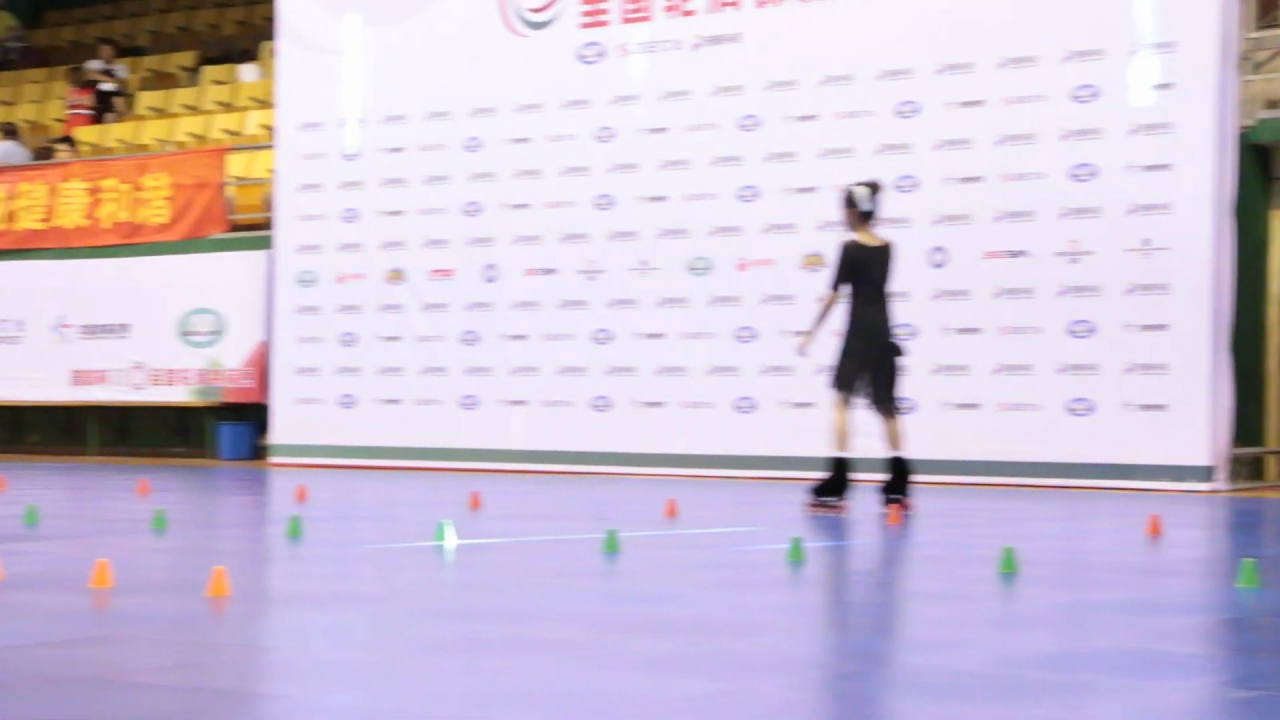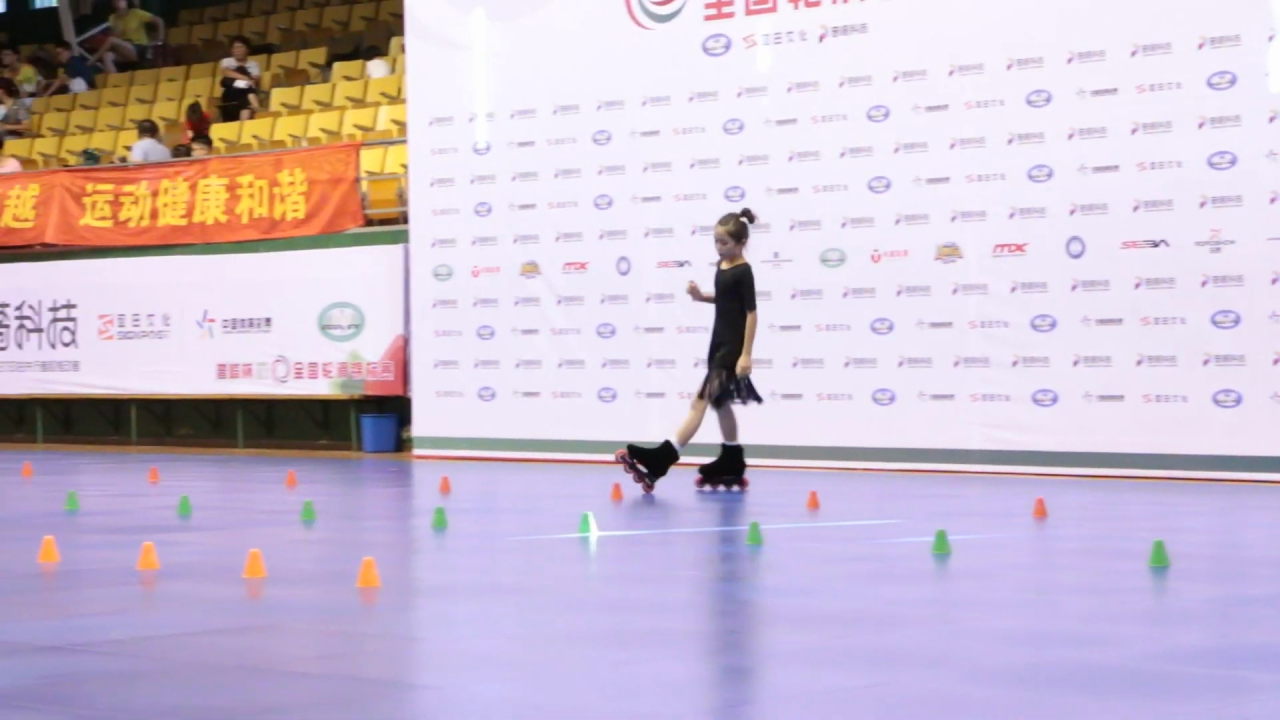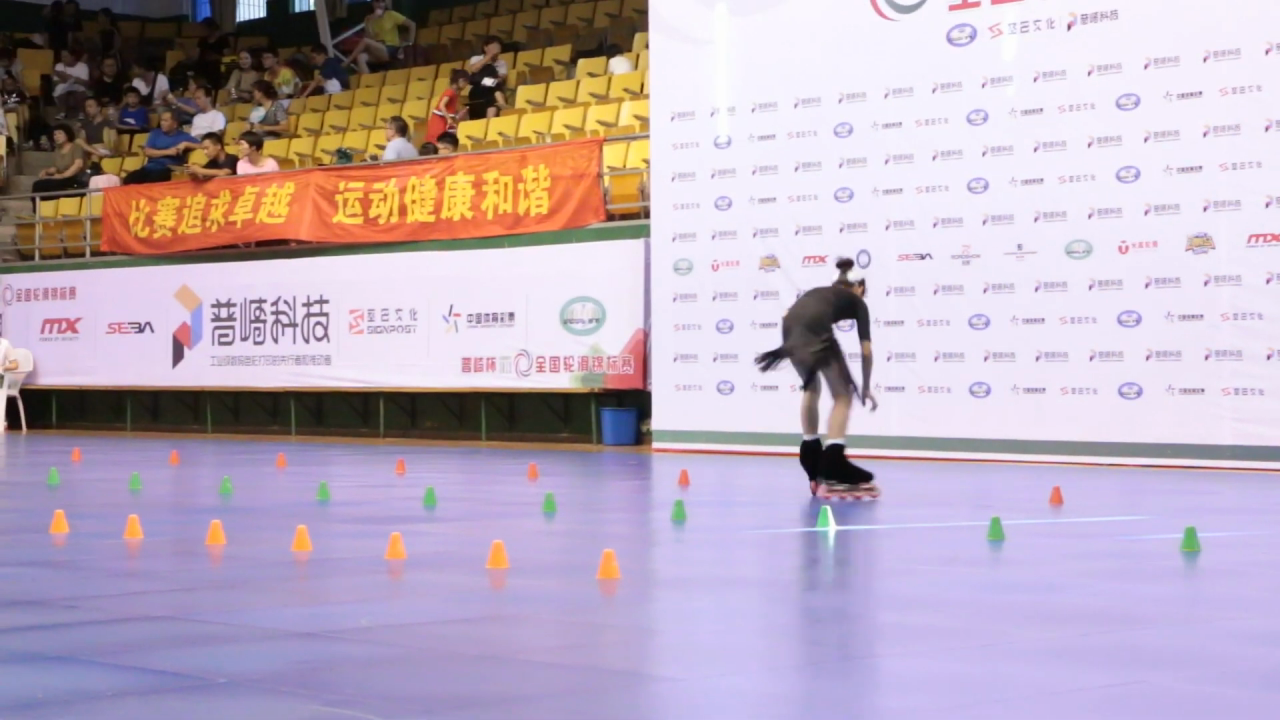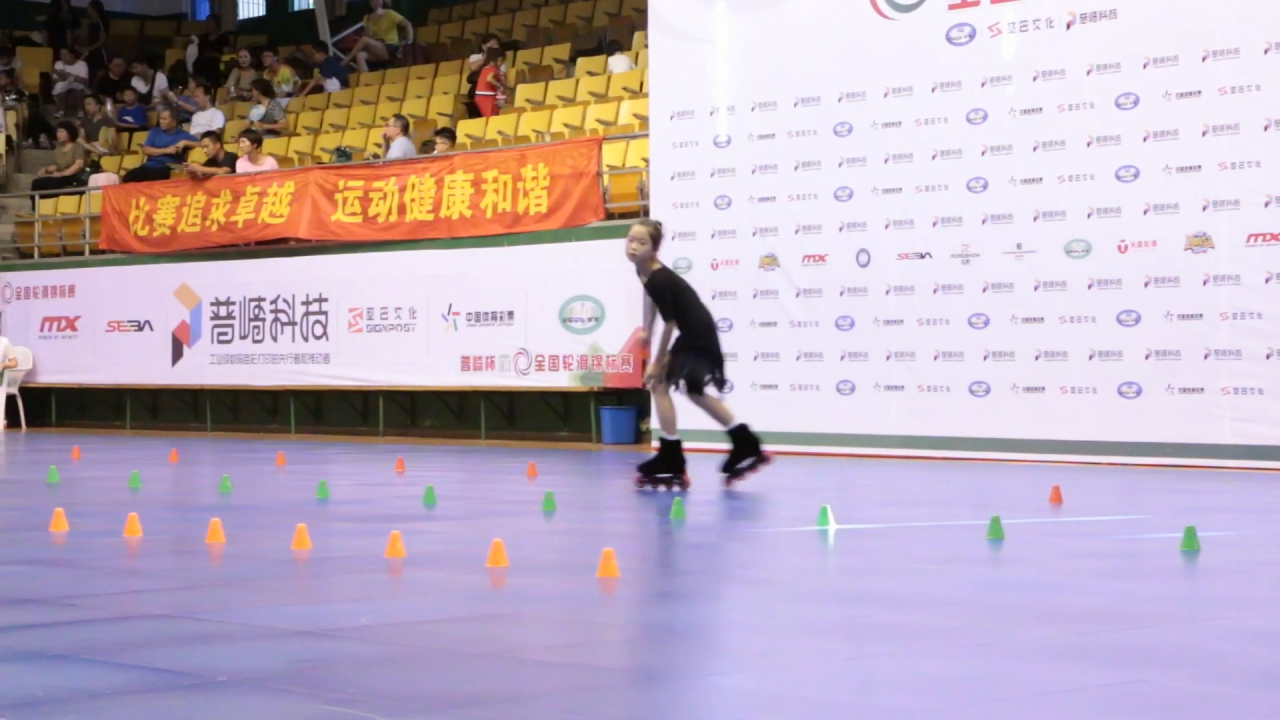
dt=1s
person 1, frame 1
left shoulder: (851, 249)
right shoulder: (885, 247)
left elbow: (834, 294)
left wrist: (811, 333)
left hip: (860, 334)
right hip: (882, 333)
left knee: (842, 402)
right knee: (885, 406)
left ankle: (835, 487)
right ankle: (898, 488)
person 1, frame 2
left shoulder: (743, 272)
right shoulder: (722, 267)
left elbow: (751, 314)
left wrist: (746, 355)
right wrist: (701, 297)
left hip: (732, 347)
right hip: (718, 344)
left knee: (700, 402)
right knee: (719, 402)
left ankle: (657, 461)
right ankle: (730, 466)
person 1, frame 3
left shoulder: (818, 292)
right shoulder: (857, 303)
left elbow: (788, 315)
right elbow: (865, 349)
left wrist: (793, 342)
right wrist: (866, 387)
left hip: (792, 327)
right hip: (816, 329)
left knee: (812, 388)
right knee: (843, 396)
left ankle: (813, 455)
right ankle: (833, 465)
person 1, frame 4
left shoulder: (660, 279)
right shoulder: (645, 272)
left elbow: (670, 324)
left wrist: (658, 362)
right wrist: (646, 333)
left hip: (698, 333)
right hip: (698, 330)
left knee: (659, 384)
right knee: (696, 392)
left ankle: (670, 462)
right ankle: (746, 445)
